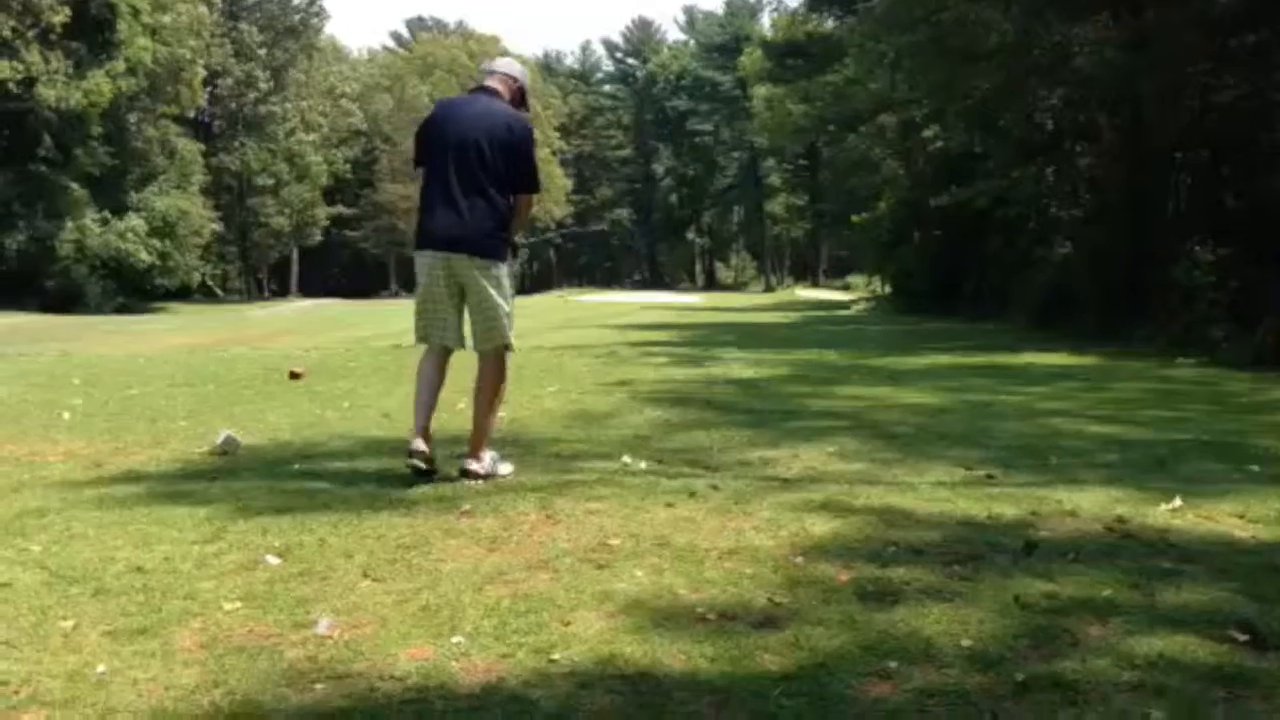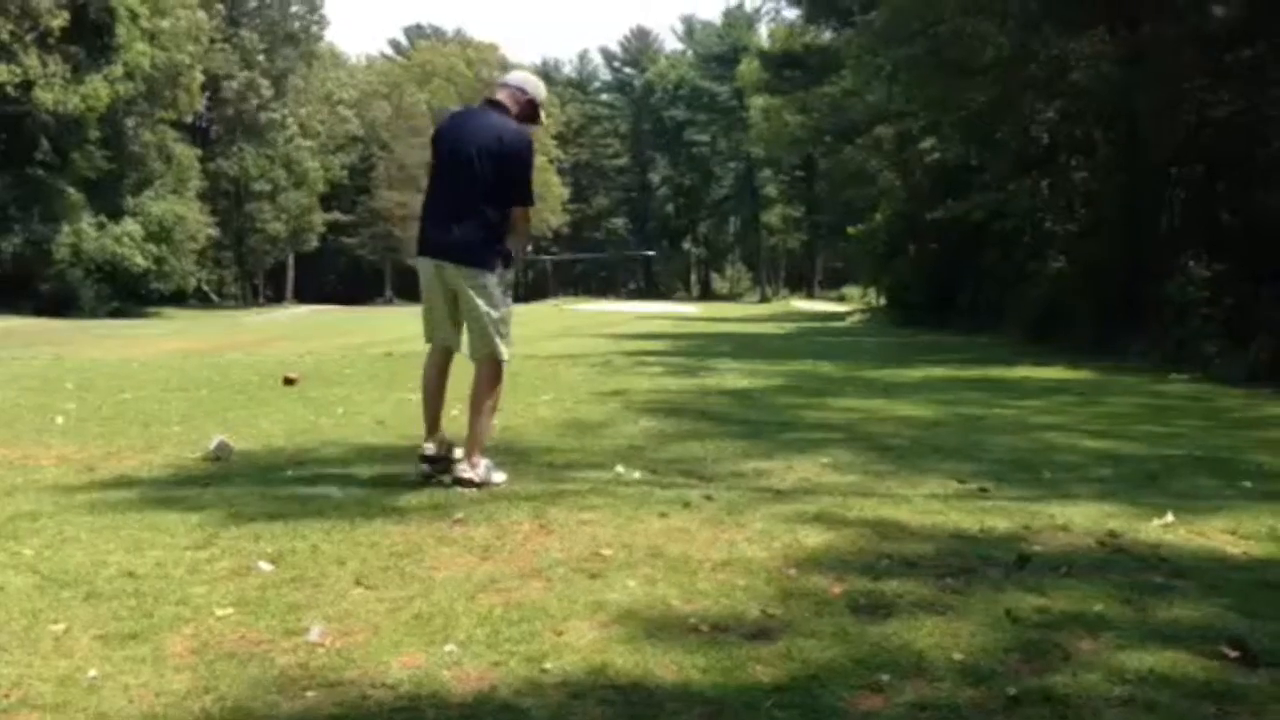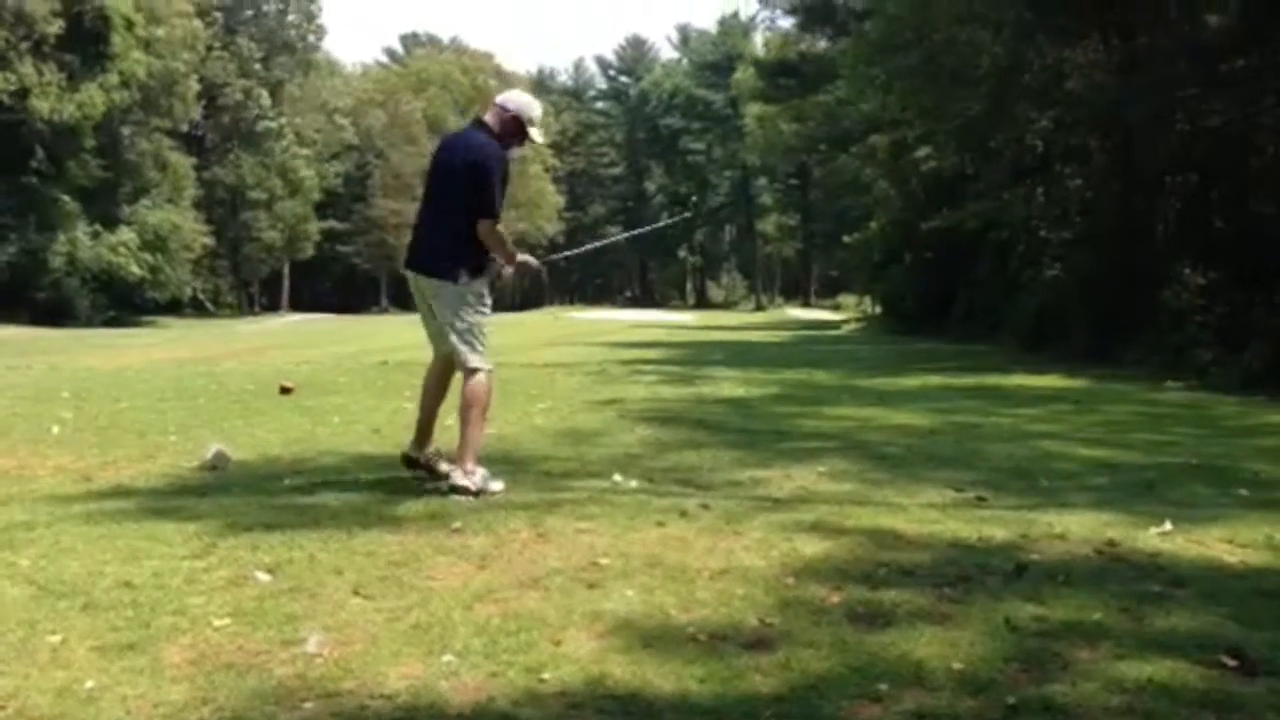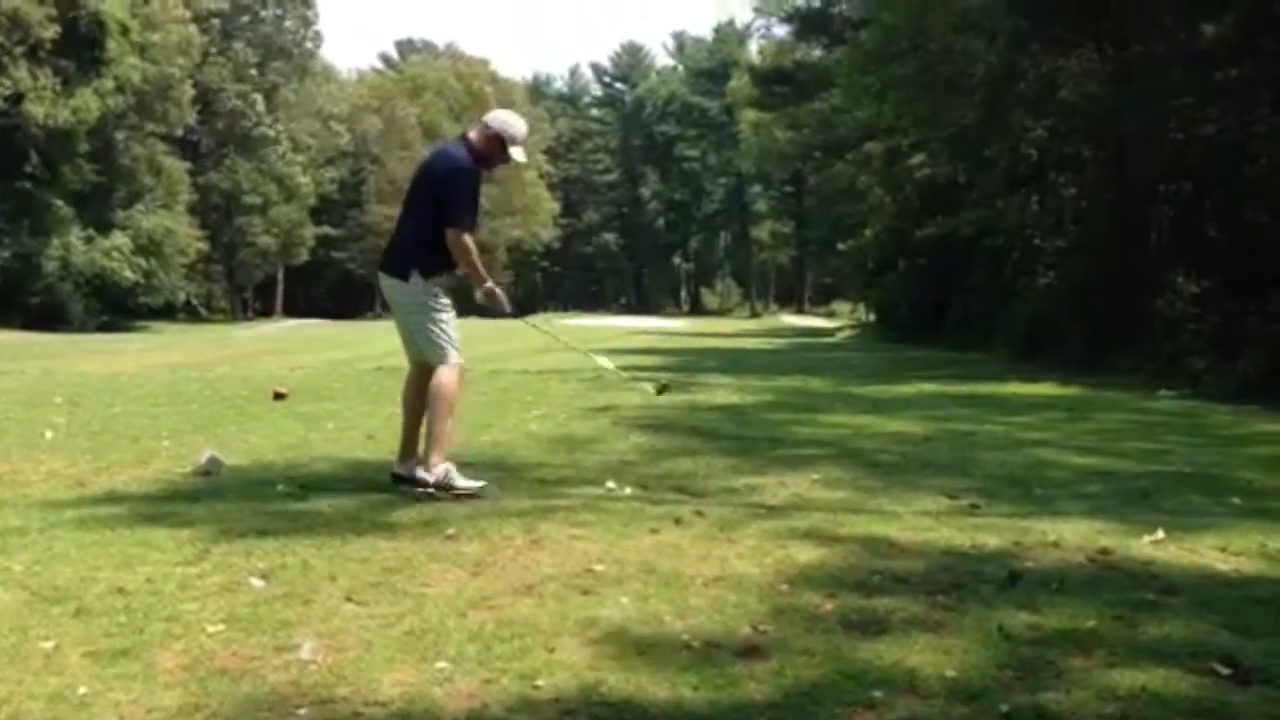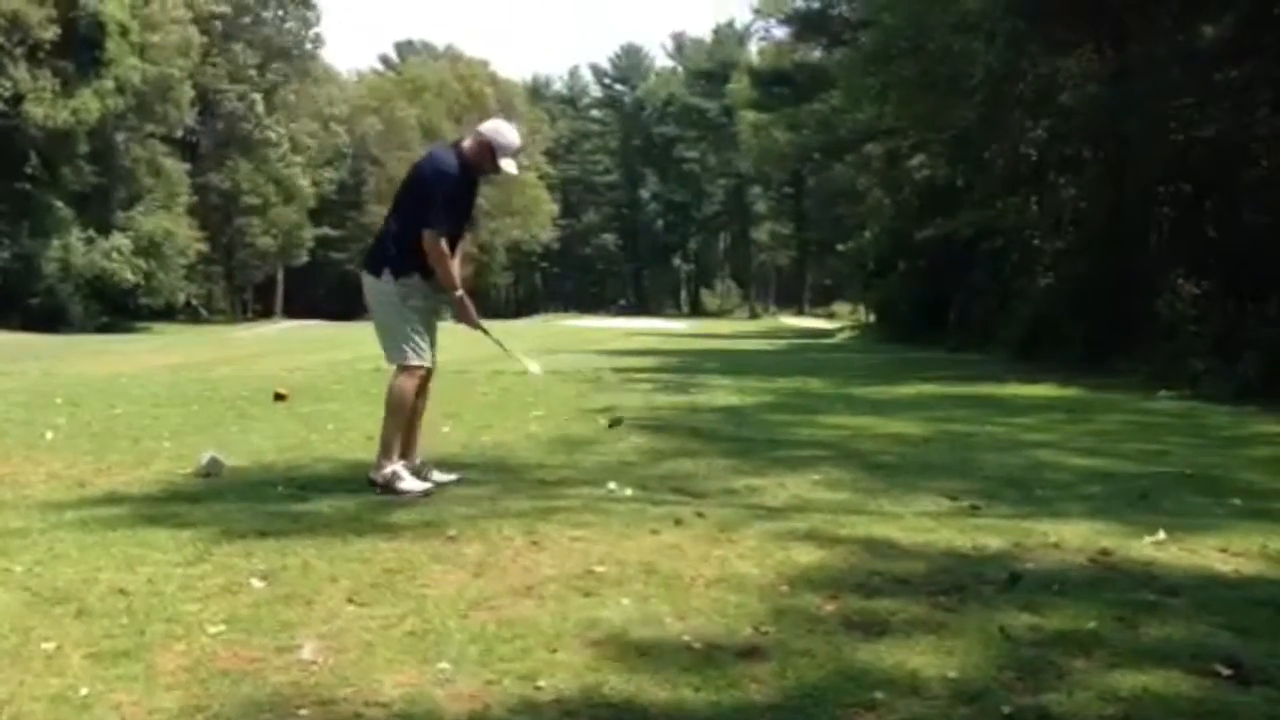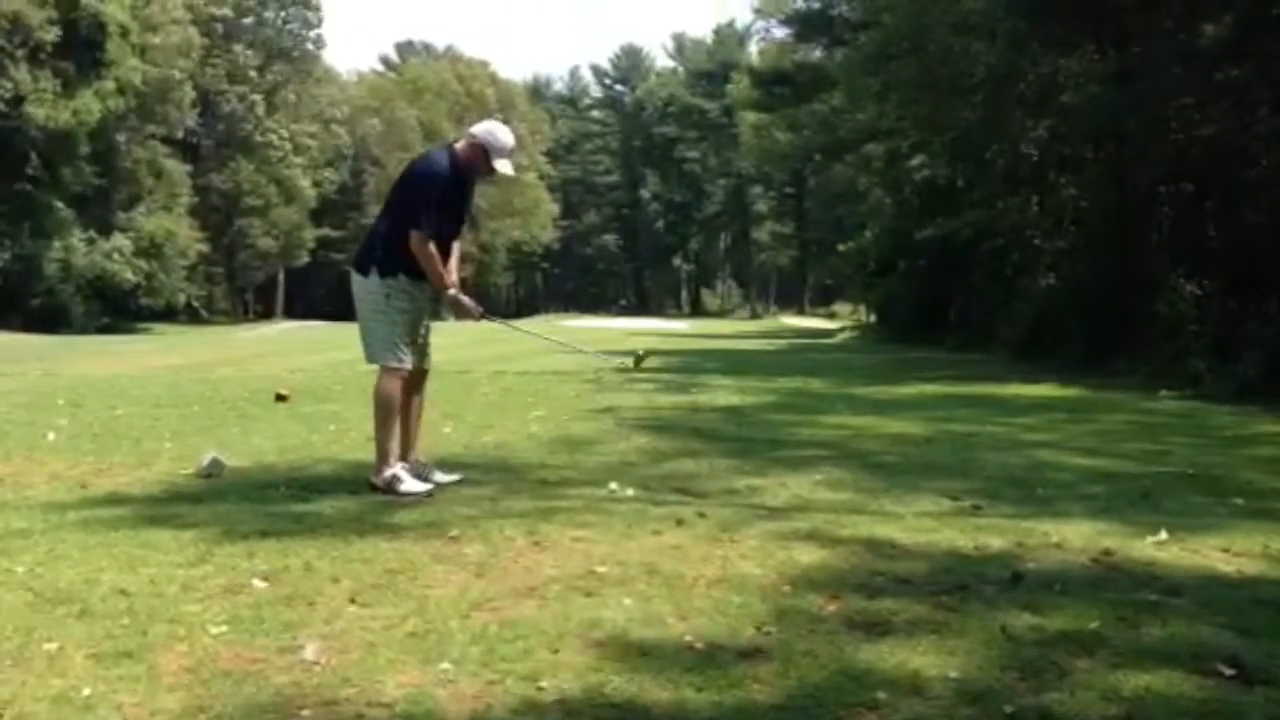
dt=0.3s
person 1, frame 1
left shoulder: (439, 114)
right shoulder: (517, 125)
left elbow: (425, 171)
right elbow: (525, 201)
right wrist: (507, 235)
left hip: (433, 245)
right hip: (485, 250)
left knee: (437, 345)
right knee: (492, 351)
left ankle: (421, 438)
right ankle: (479, 455)
person 1, frame 2
left shoulder: (450, 124)
right shoulder: (516, 139)
right elbow: (518, 213)
right wrist: (518, 248)
left hip: (432, 252)
right hip: (479, 259)
left knee: (441, 346)
right knee: (490, 358)
left ankle: (434, 443)
right ankle: (473, 462)
person 1, frame 3
left shoulder: (453, 143)
right shoulder: (491, 155)
right elbow: (485, 227)
left wrist: (494, 259)
right wrist: (514, 259)
left hip: (422, 265)
right hip: (455, 272)
left knee: (446, 355)
right knee: (476, 366)
left ankle: (420, 448)
right ankle: (467, 469)
person 1, frame 4
left shoulder: (458, 160)
right shoulder: (459, 165)
left elbow: (460, 234)
right elbow: (455, 238)
left wrist: (476, 280)
right wrist: (487, 286)
left hip: (412, 272)
right hip: (415, 275)
left knee: (425, 363)
right knee: (449, 362)
left ankle: (409, 461)
right ankle: (435, 465)
person 1, frame 5
left shoulder: (462, 173)
right shoulder: (443, 170)
left elbow: (452, 239)
right elbow: (431, 241)
left wrist: (451, 288)
right wrist: (457, 294)
left hip: (413, 277)
right hip: (394, 275)
left knee: (420, 367)
right knee: (413, 366)
left ankle: (409, 461)
right ankle: (385, 466)
person 1, frame 6
left shoulder: (462, 178)
right shoulder: (433, 172)
left elbow: (451, 239)
right elbow: (419, 242)
left wrist: (453, 288)
right wrist: (449, 293)
left hip: (412, 280)
right hip: (383, 276)
left knee: (417, 369)
right knee: (395, 367)
left ankle: (410, 461)
right ankle: (385, 469)
